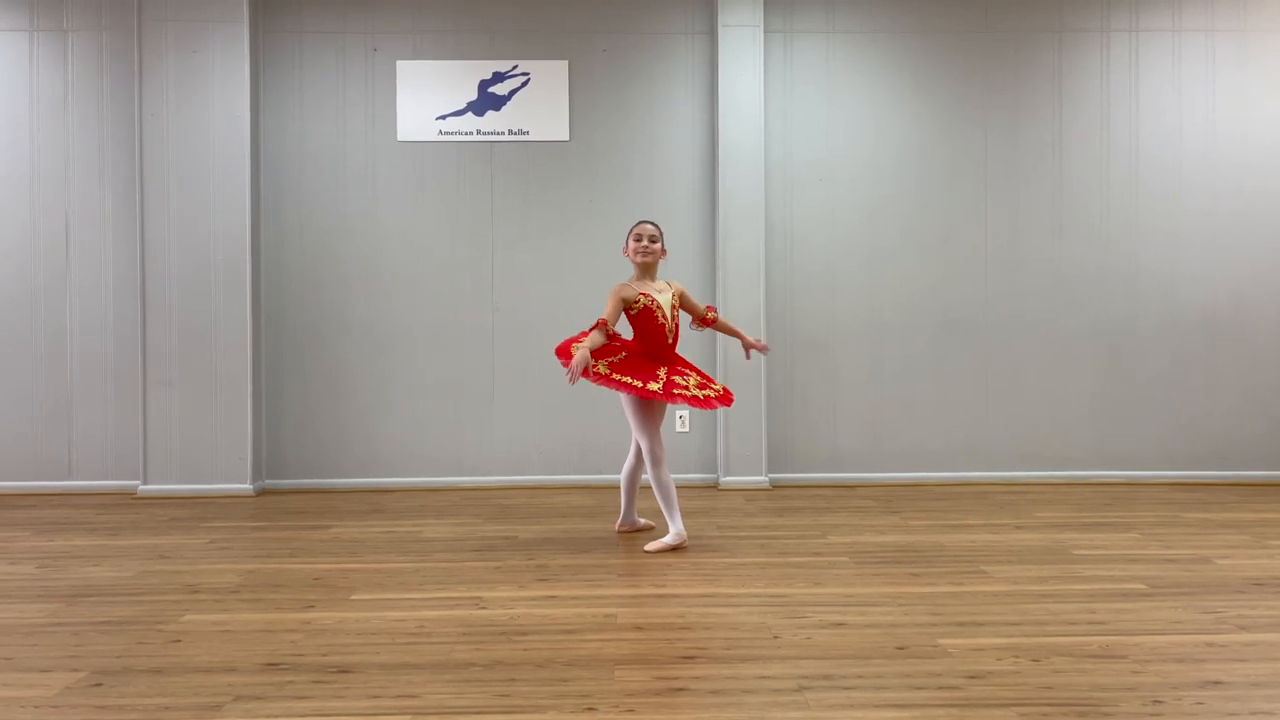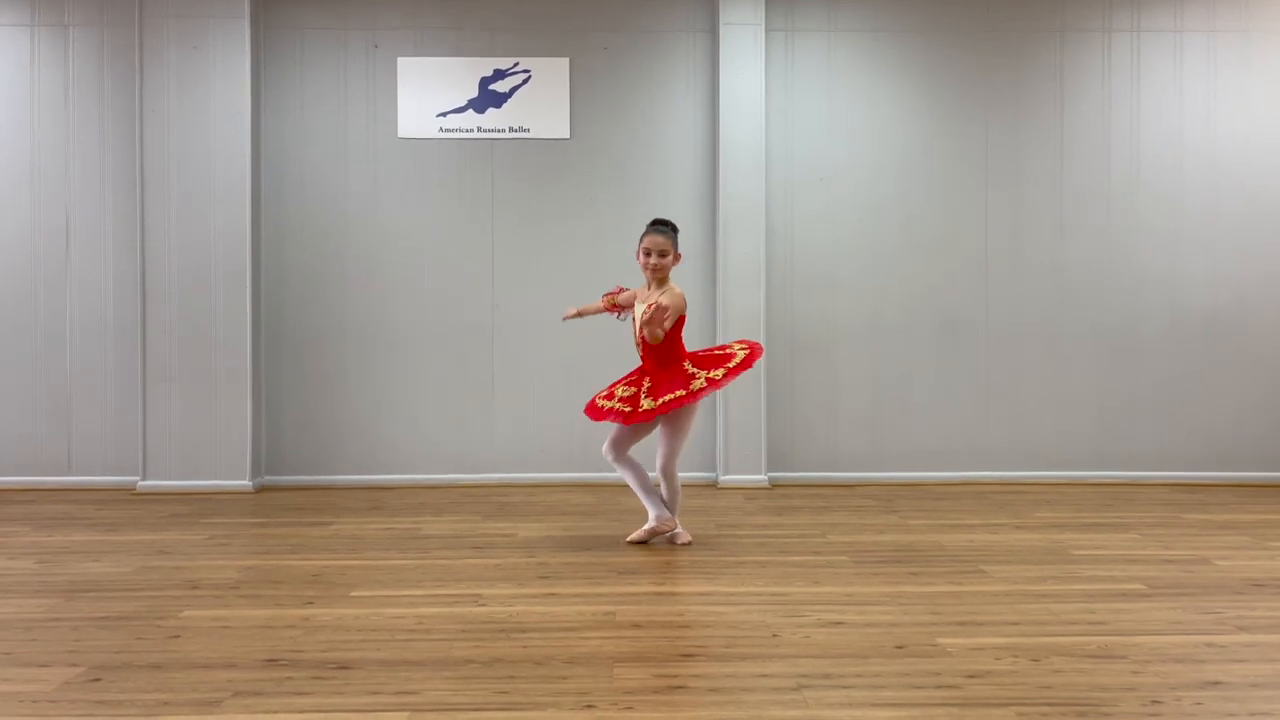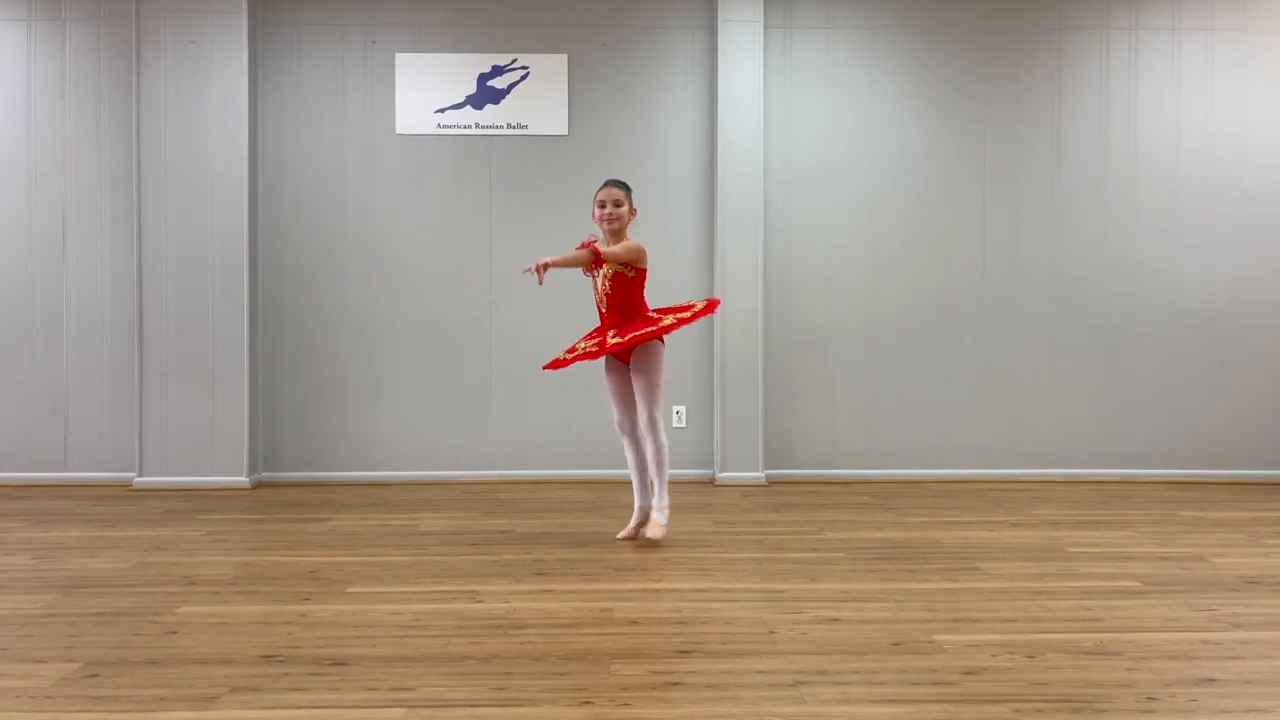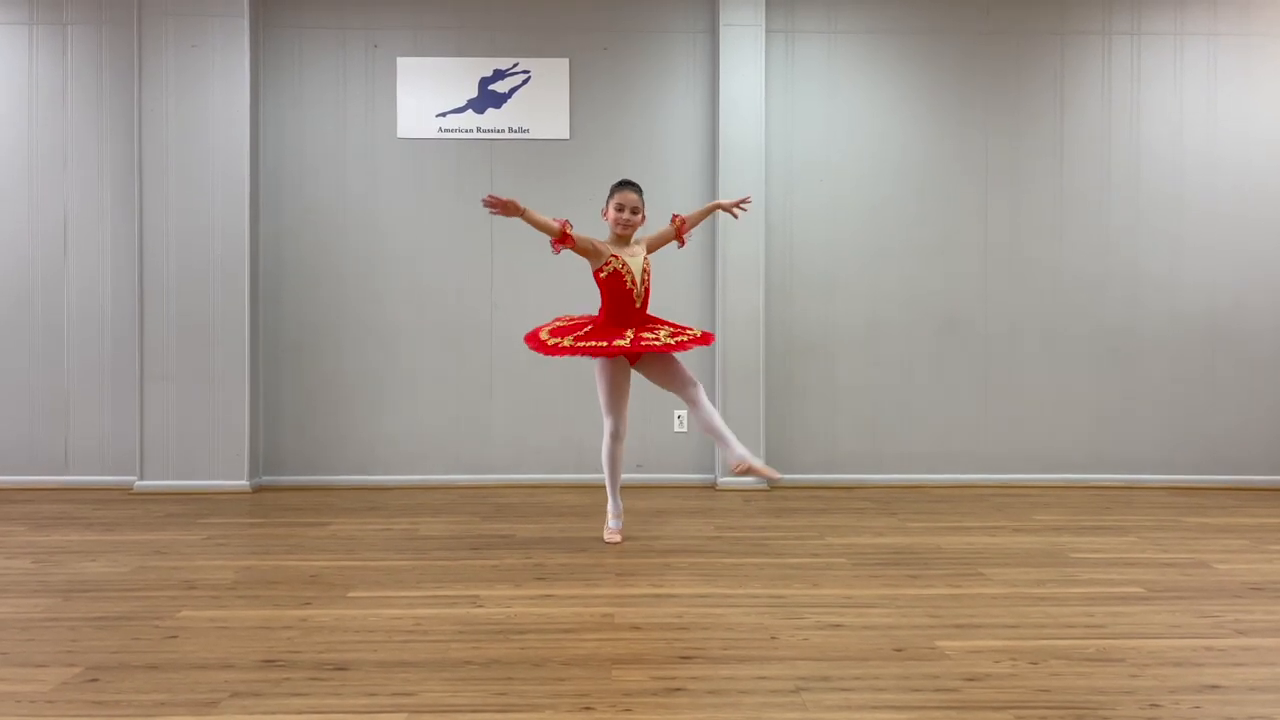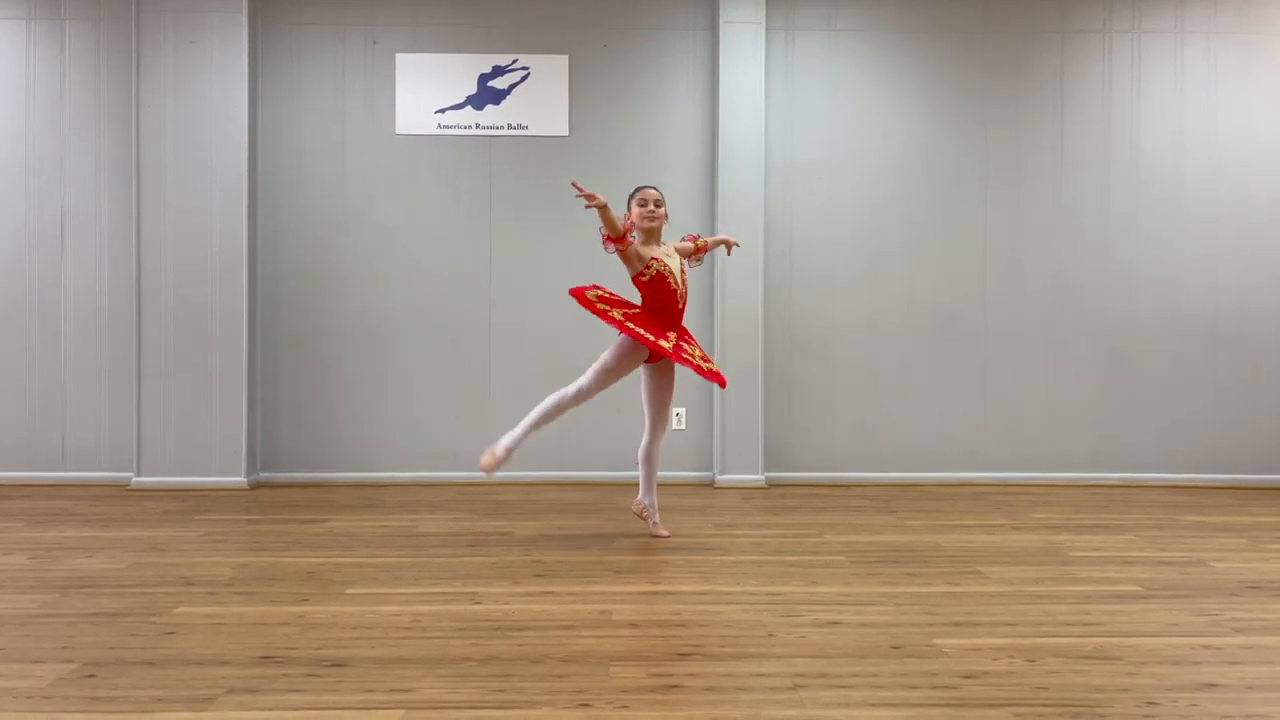
dt=1s
person 1, frame 1
left shoulder: (674, 289)
right shoulder: (625, 291)
left elbow: (706, 317)
right elbow: (601, 329)
left wrist: (743, 336)
right wrist: (583, 352)
left hip: (663, 372)
right hip: (635, 371)
left knee: (641, 449)
right knee: (654, 451)
left ankle: (628, 517)
right ankle: (677, 530)
person 1, frame 2
left shoulder: (674, 297)
right shoulder: (638, 293)
left elbow: (656, 337)
right elbow: (612, 302)
left wrist: (655, 325)
right wrist: (579, 311)
left hip: (684, 382)
right hip: (652, 384)
left knee: (665, 467)
right knee: (613, 448)
left ankle: (672, 521)
right ankle: (659, 516)
person 1, frame 3
left shoulder: (634, 249)
right shoulder: (597, 246)
left elbow: (596, 256)
left wrist: (547, 262)
left hip: (643, 336)
right hip: (613, 341)
left knee: (649, 421)
right knee: (627, 427)
left ankle: (661, 506)
right ankle: (644, 504)
person 1, frame 4
left shoulder: (643, 247)
right shoulder: (595, 250)
left elbow: (680, 226)
right elbow: (558, 230)
left wrist: (717, 206)
right wrist: (519, 211)
left hip: (643, 336)
right hip: (608, 340)
left knee: (691, 389)
right knee: (615, 427)
left ankle: (739, 457)
right ankle: (614, 512)
person 1, frame 5
left shoulder: (673, 249)
right shoulder: (635, 249)
left elbow: (697, 245)
right elbow: (614, 230)
left wrist: (721, 239)
right wrist: (601, 204)
left hip: (668, 341)
right hip: (642, 335)
left knee: (657, 428)
right knee: (580, 391)
left ankle: (647, 502)
right ankle: (509, 442)
